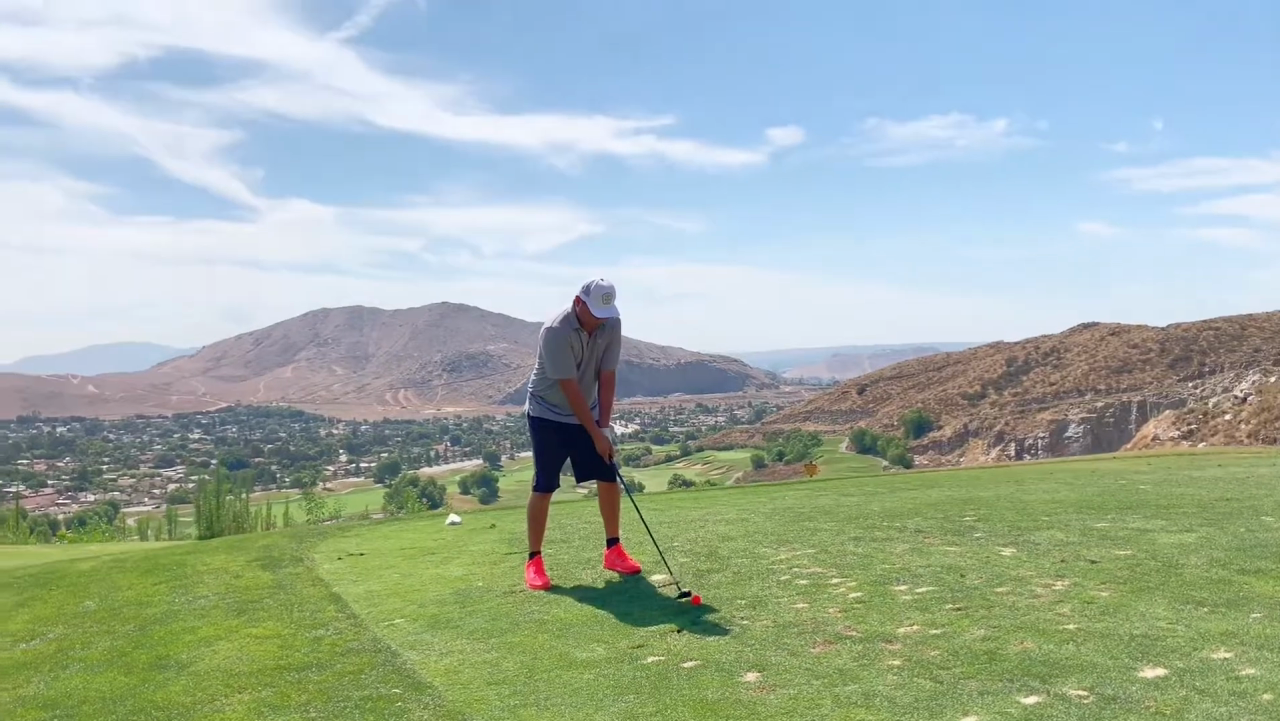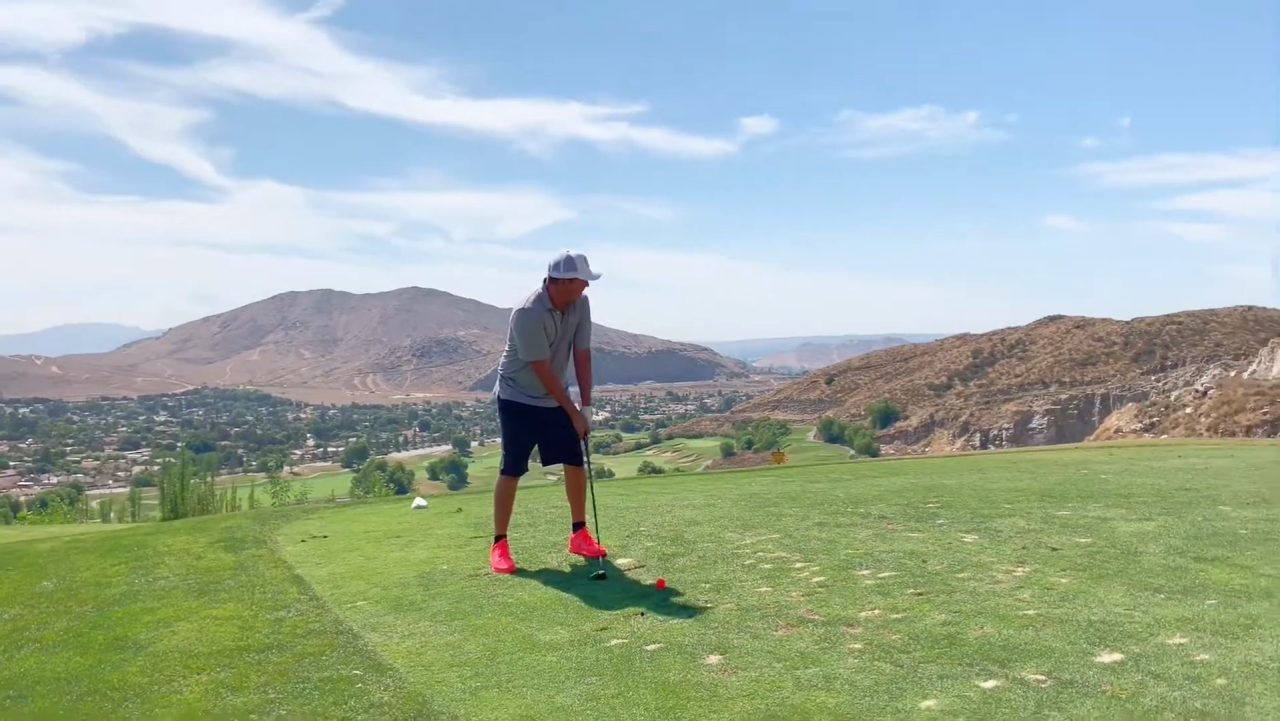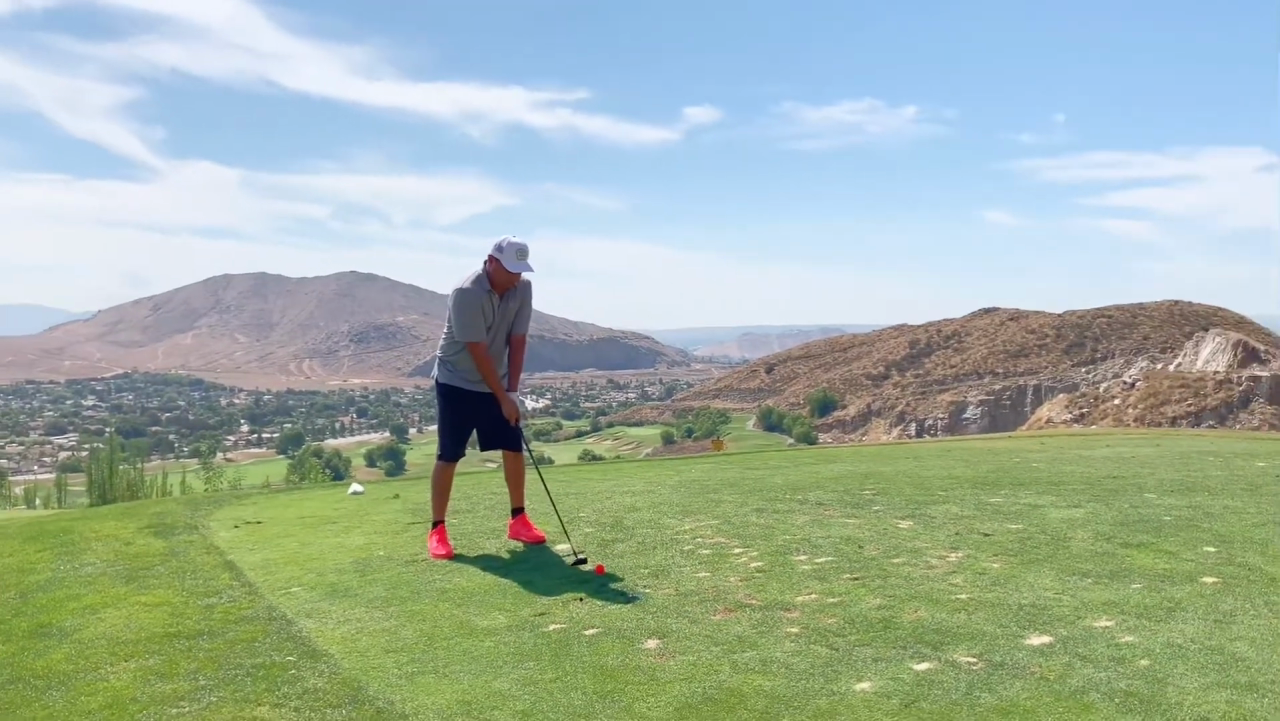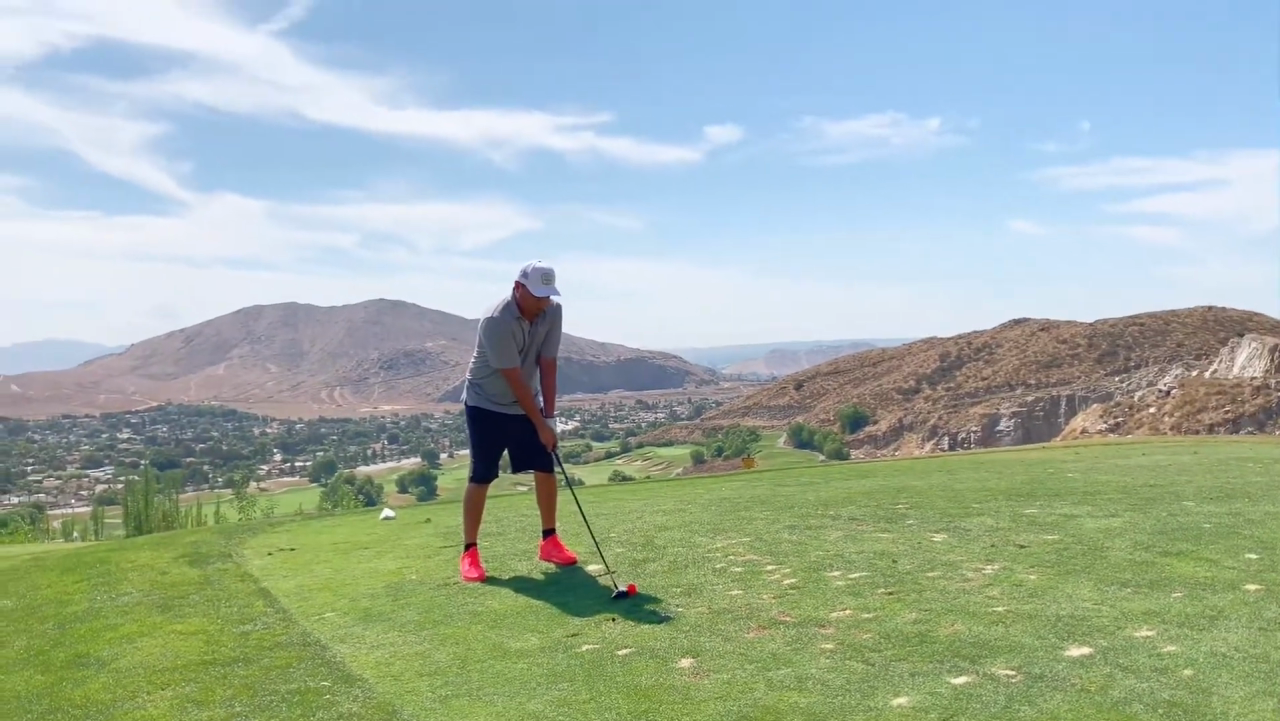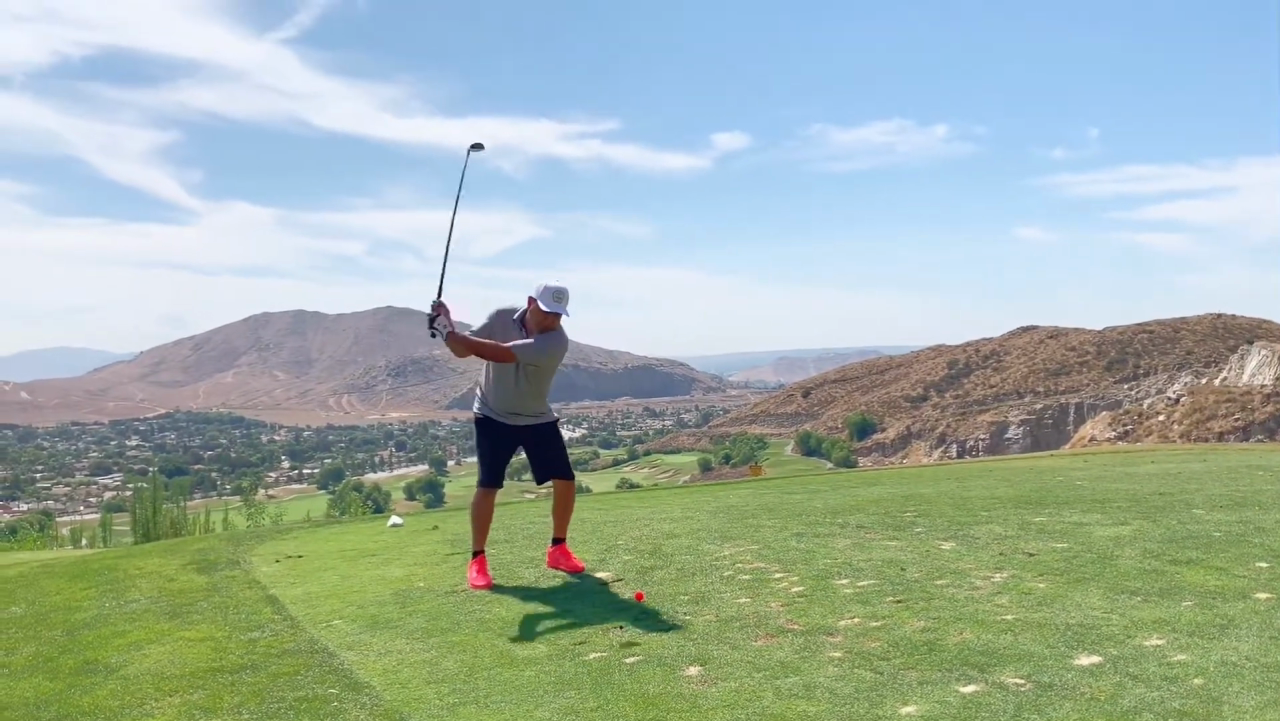
dt=1s
person 1, frame 1
left shoulder: (611, 325)
right shoulder: (555, 331)
left elbow: (607, 377)
right elbow: (570, 389)
left wrist: (604, 427)
right wrist: (595, 435)
left hip: (587, 413)
right hip: (548, 415)
left knee: (608, 478)
right knee: (544, 487)
left ankle: (613, 549)
right ankle: (534, 561)
person 1, frame 2
left shoulder: (580, 304)
right shoulder: (527, 313)
left elbow: (582, 355)
right elbow: (543, 370)
left wrist: (586, 405)
right wrist: (573, 414)
left hip: (556, 396)
right hip: (518, 398)
left knee: (575, 462)
right knee: (512, 470)
left ankle: (579, 533)
right ankle: (500, 544)
person 1, frame 3
left shoulder: (523, 288)
right shoulder: (466, 294)
left elbow: (517, 341)
right elbow: (478, 352)
left wrist: (512, 390)
right wrist: (503, 398)
left hip: (496, 382)
right hip: (457, 383)
left knee: (514, 448)
right knee: (449, 455)
left ankle: (518, 519)
right ankle: (437, 529)
person 1, frame 4
left shoulder: (553, 312)
right shoulder: (496, 322)
left elbow: (548, 365)
right elbow: (514, 379)
left wrist: (549, 415)
right wrist: (540, 425)
left hip: (525, 404)
right hip: (487, 405)
left knee: (545, 469)
right knee: (481, 477)
left ankle: (549, 540)
right ankle: (469, 552)
person 1, frame 5
left shoulder: (556, 341)
right shoulder: (502, 317)
left elbow: (500, 354)
right elbow: (463, 350)
left wrist: (450, 332)
right wrist: (449, 327)
left hip: (537, 419)
right hip: (493, 416)
left knee: (565, 480)
right knee: (488, 486)
left ankle: (558, 548)
right ankle: (477, 559)
